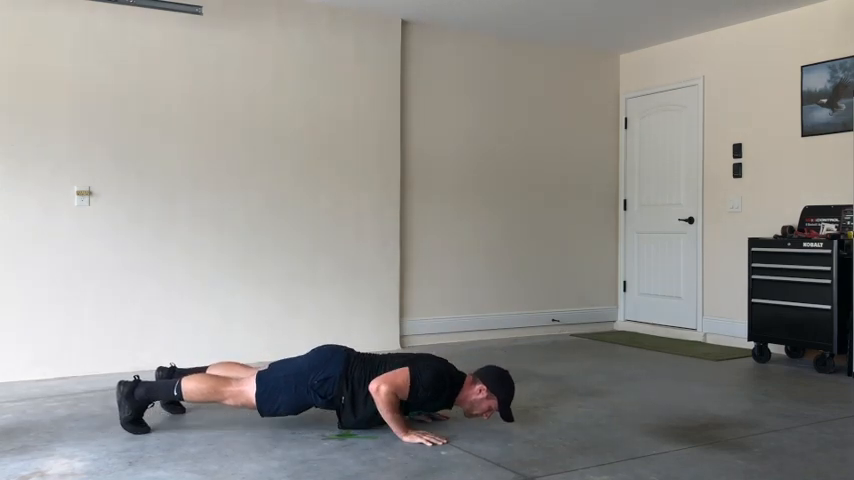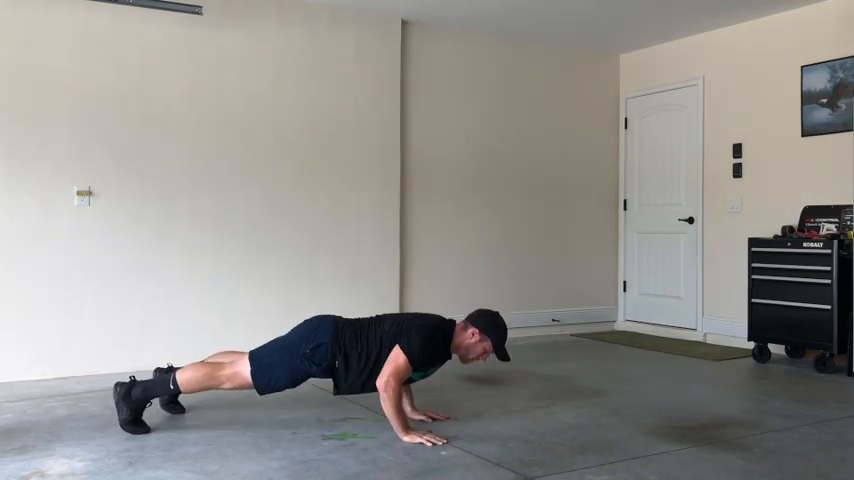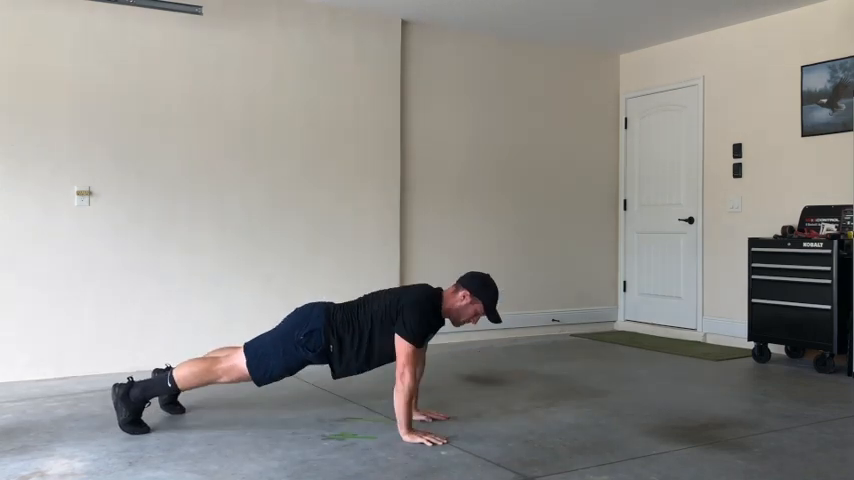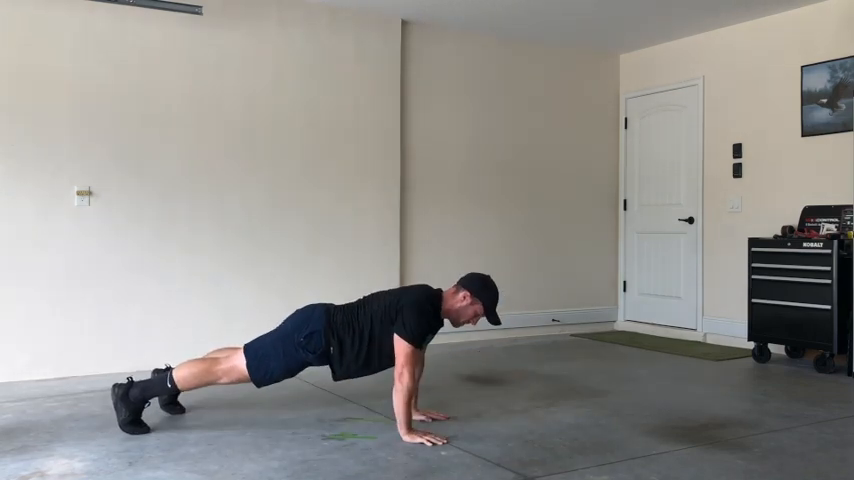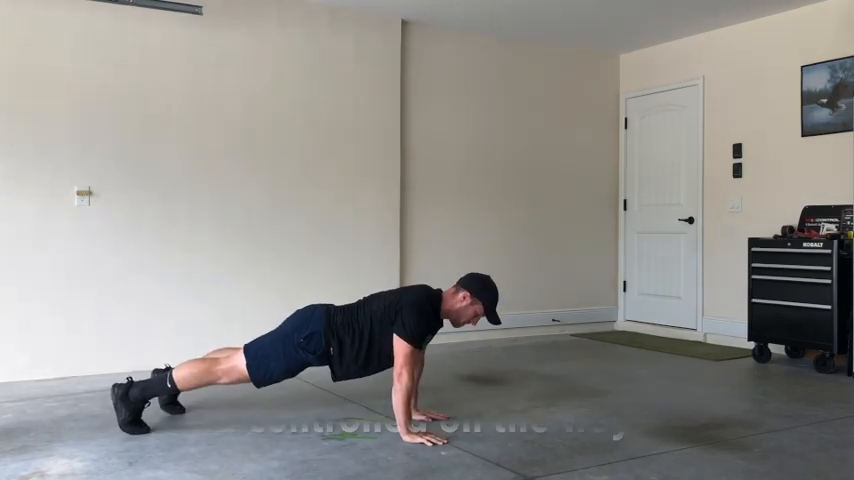
dt=0.3s
person 1, frame 1
left shoulder: (444, 377)
right shoulder: (439, 382)
right elbow: (379, 389)
left wrist: (413, 410)
right wrist: (406, 431)
left hip: (334, 369)
right hip: (328, 377)
left knee: (250, 376)
right knee: (236, 393)
left ankle: (176, 374)
right ankle: (138, 392)
person 1, frame 2
left shoulder: (439, 336)
right shoulder: (429, 337)
left elbow: (397, 368)
right elbow: (386, 382)
left wrist: (413, 408)
right wrist: (404, 431)
left hip: (329, 341)
right hip: (323, 345)
left knee: (244, 363)
right knee: (232, 375)
left ankle: (169, 376)
right ankle: (136, 391)
person 1, frame 3
left shoulder: (430, 306)
right shoulder: (420, 307)
left elbow: (415, 360)
right elbow: (405, 372)
left wrist: (415, 408)
right wrist: (406, 431)
left hip: (319, 330)
right hip: (314, 333)
left knee: (237, 358)
right knee: (230, 368)
left ankle: (166, 383)
right ankle: (134, 392)
person 1, frame 4
left shoulder: (430, 307)
right shoulder: (419, 308)
left elbow: (415, 361)
right elbow: (404, 372)
left wrist: (415, 409)
right wrist: (406, 431)
left hip: (320, 332)
right hip: (315, 335)
left knee: (239, 358)
right knee: (230, 369)
left ankle: (166, 382)
right ankle: (135, 393)
person 1, frame 5
left shoulder: (430, 307)
right shoulder: (420, 308)
left elbow: (415, 359)
right elbow: (402, 371)
left wrist: (414, 408)
right wrist: (405, 429)
left hip: (321, 333)
right hip: (315, 335)
left knee: (239, 358)
right knee: (230, 369)
left ankle: (166, 381)
right ankle: (134, 392)
